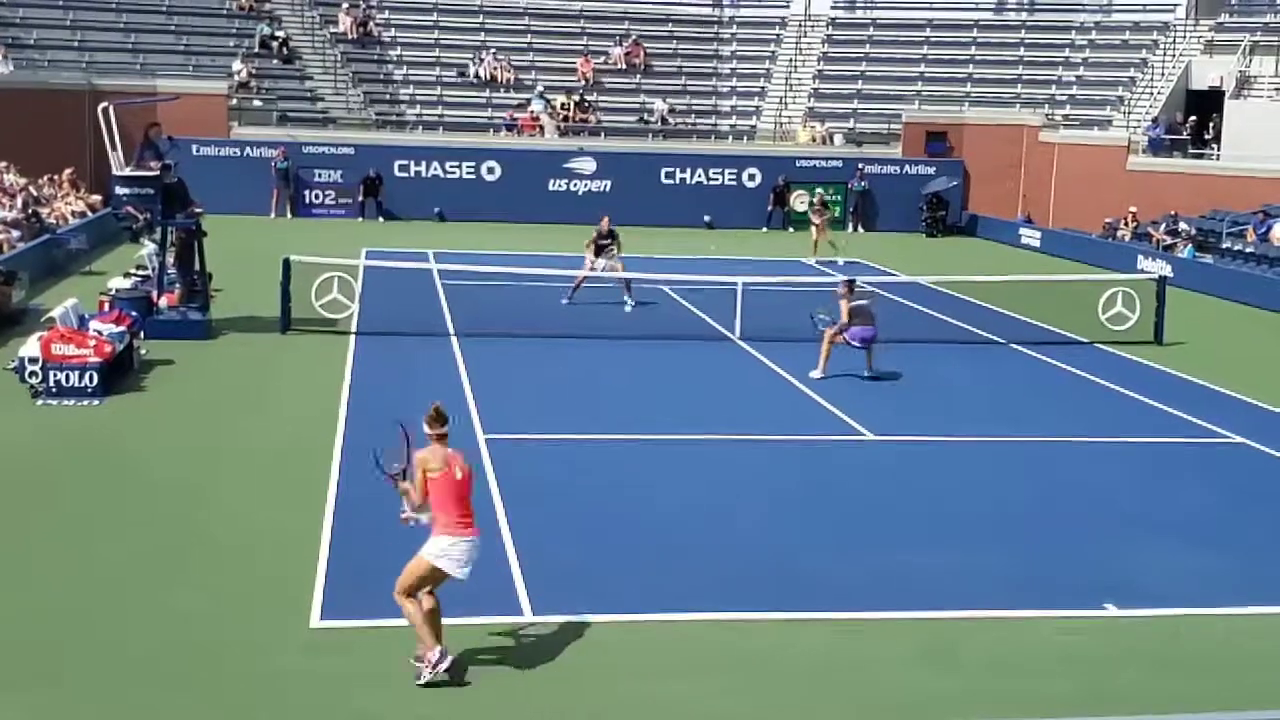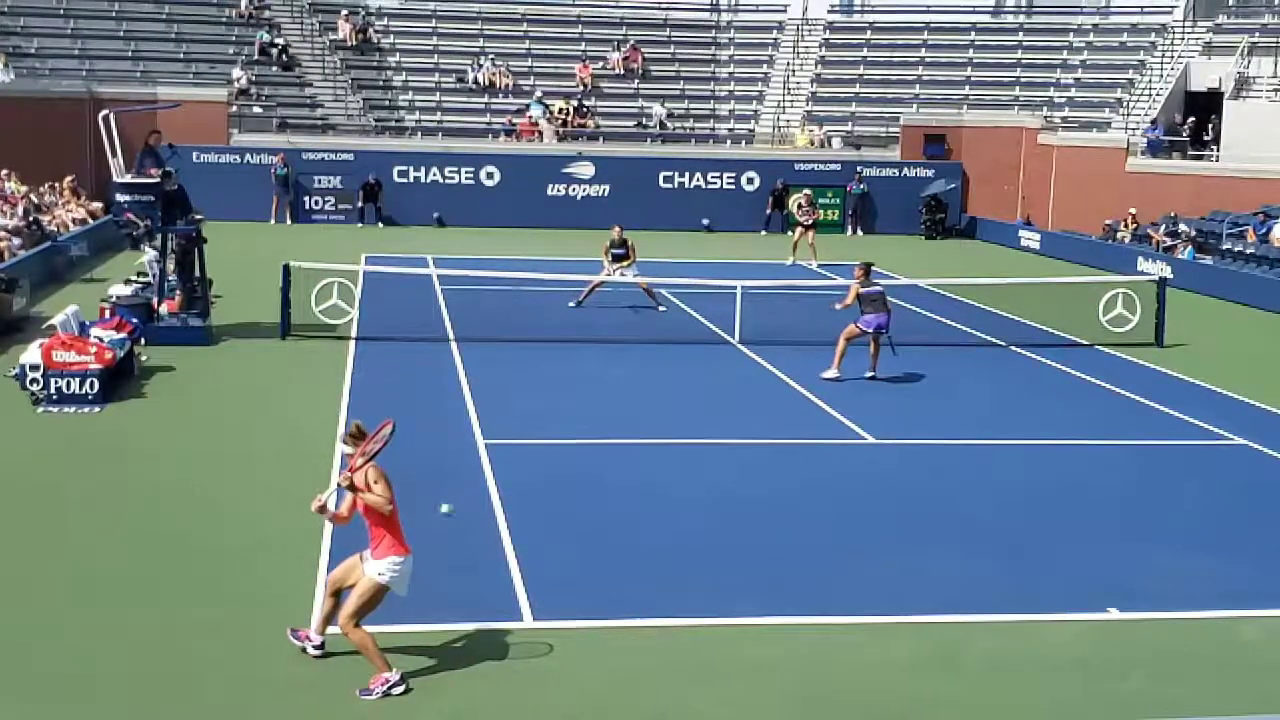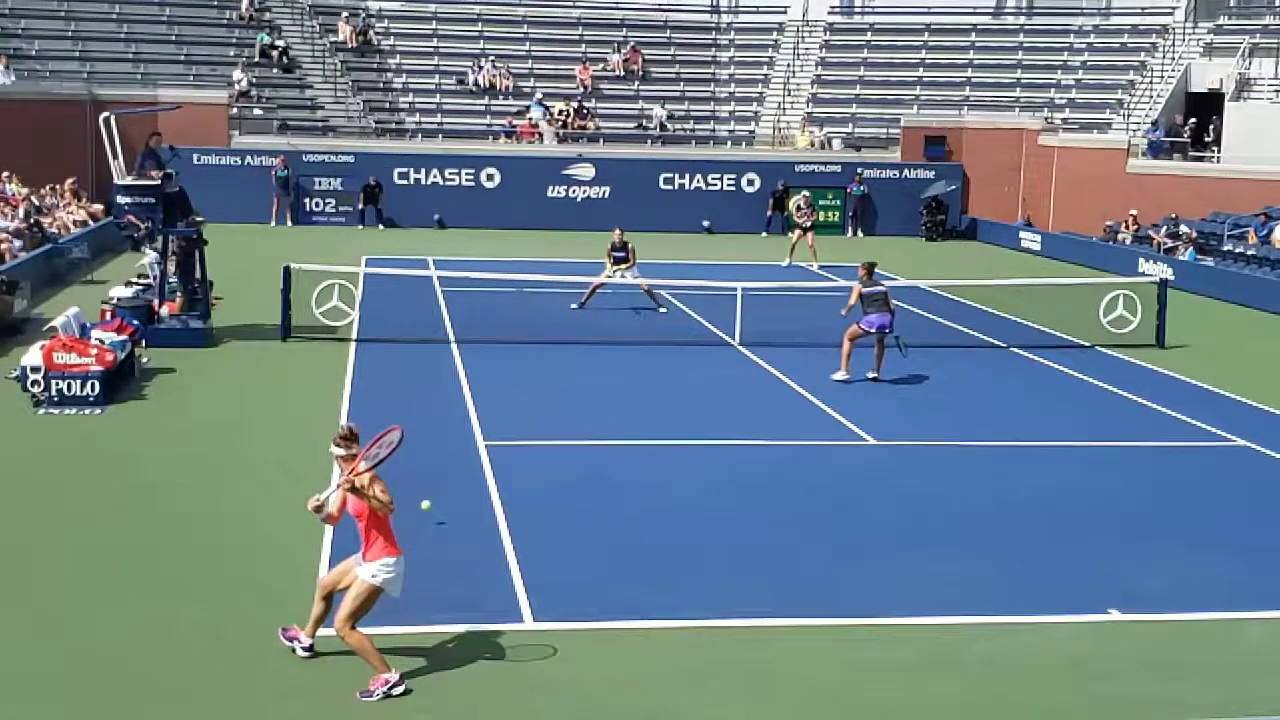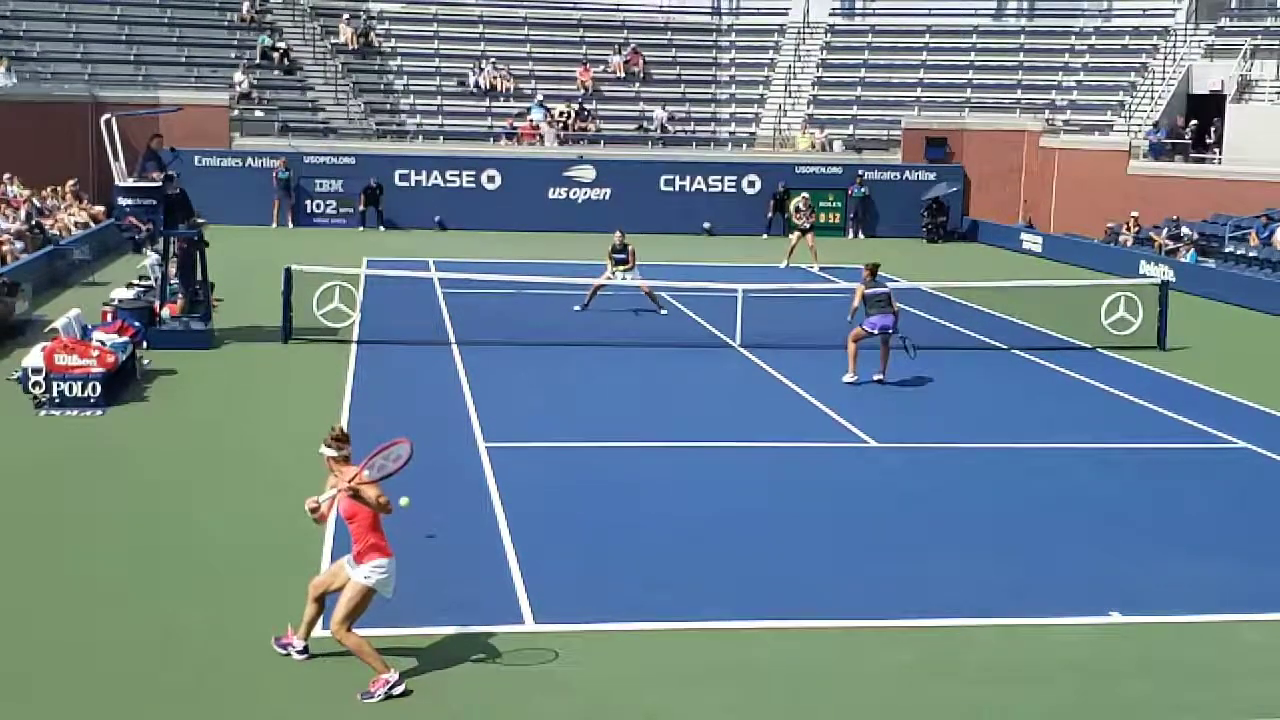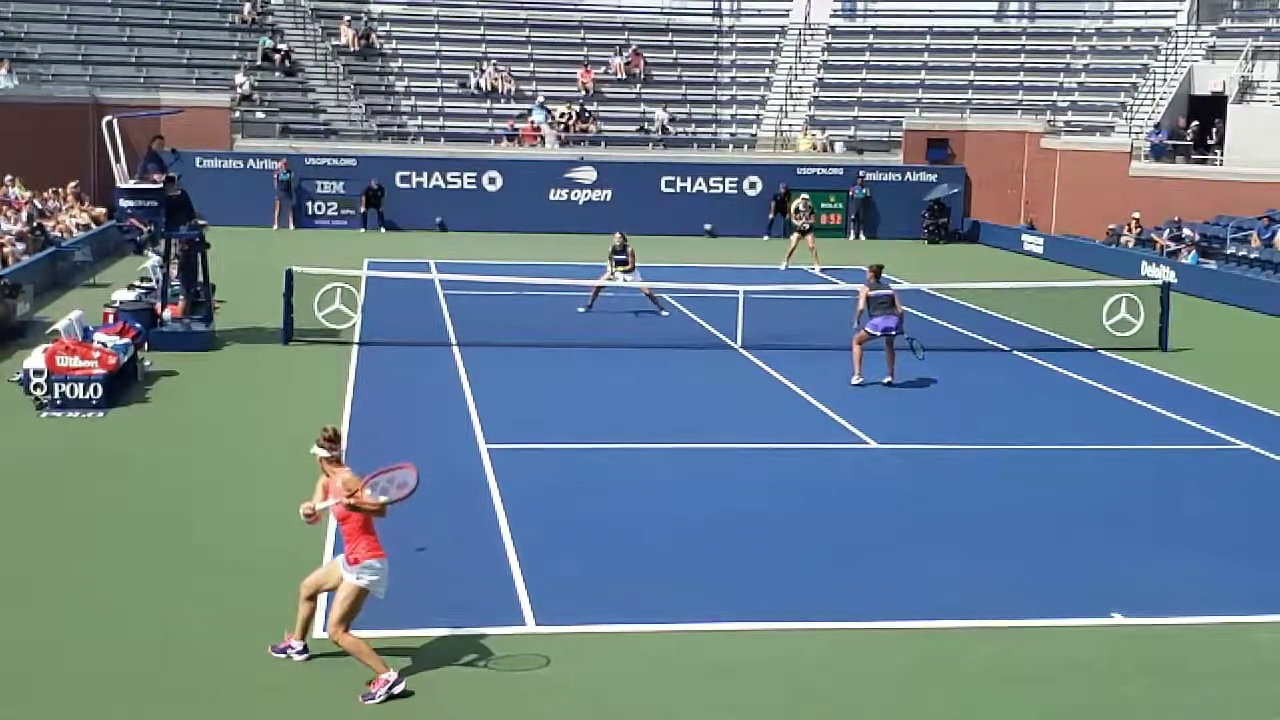
dt=1s
person 1, frame 1
left shoulder: (422, 456)
right shoulder: (460, 459)
left elbow: (419, 500)
left wrist: (403, 487)
right wrist: (419, 514)
left hip: (449, 540)
right hip: (465, 538)
left knee: (402, 593)
right knee: (423, 586)
left ankle: (436, 654)
right ankle: (433, 649)
person 1, frame 2
left shoulder: (371, 471)
right shoulder: (356, 474)
left elbow: (387, 506)
right elbow: (343, 517)
left wrist: (355, 491)
right wrist: (325, 511)
left hip: (390, 559)
right hip: (376, 554)
left knee: (347, 622)
right knee: (333, 583)
left ankle: (390, 678)
right ankle: (316, 639)
person 1, frame 3
left shoulder: (365, 475)
right shoulder: (346, 479)
left elbow: (389, 508)
right elbow: (333, 518)
left wrist: (359, 493)
right wrist: (319, 510)
left hip: (382, 561)
right hip: (367, 556)
left knee: (342, 626)
right knee: (324, 587)
left ankle: (389, 679)
right ankle: (305, 640)
person 1, frame 4
left shoulder: (356, 476)
right shoulder: (335, 480)
left elbow: (386, 507)
right elbow: (322, 518)
left wrist: (358, 496)
right wrist: (313, 509)
left hip: (374, 563)
right hip: (358, 558)
left knee: (339, 629)
right knee: (316, 588)
left ankle: (389, 678)
right ankle: (299, 643)
person 1, frame 5
left shoulder: (347, 478)
right shoulder: (325, 480)
left elbow: (381, 509)
right elbow: (314, 518)
left wrist: (355, 506)
right wrist: (307, 511)
left hip: (367, 563)
right hip: (350, 559)
left knee: (336, 631)
right knee: (307, 588)
left ankle: (388, 678)
right ankle: (297, 644)
